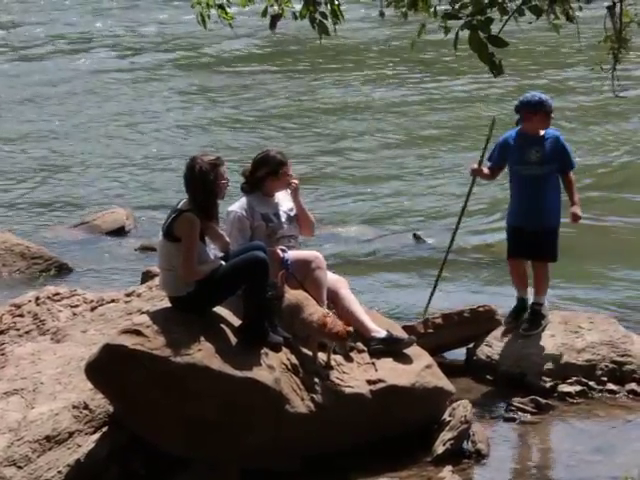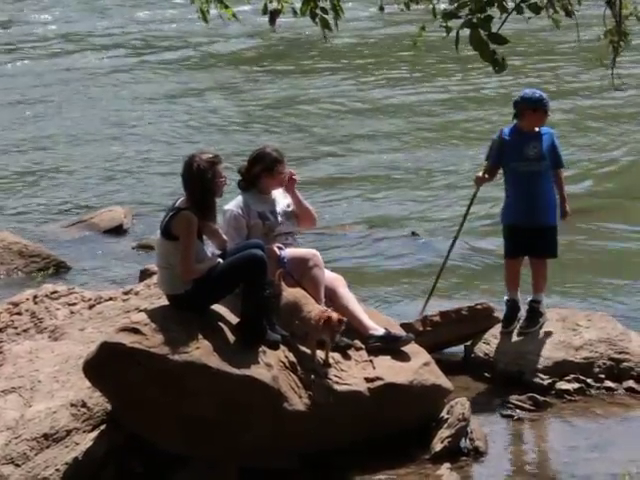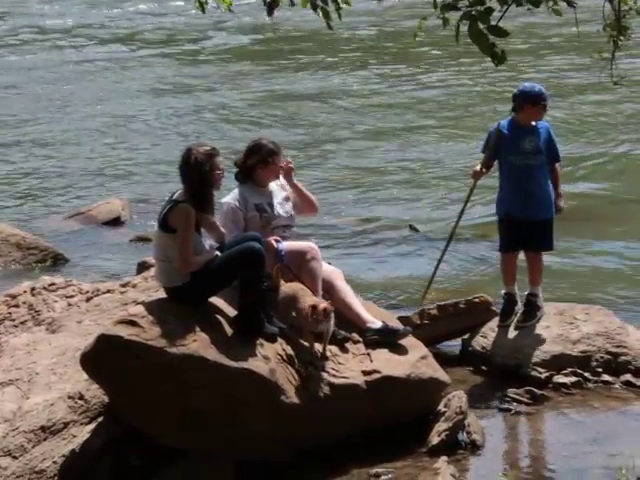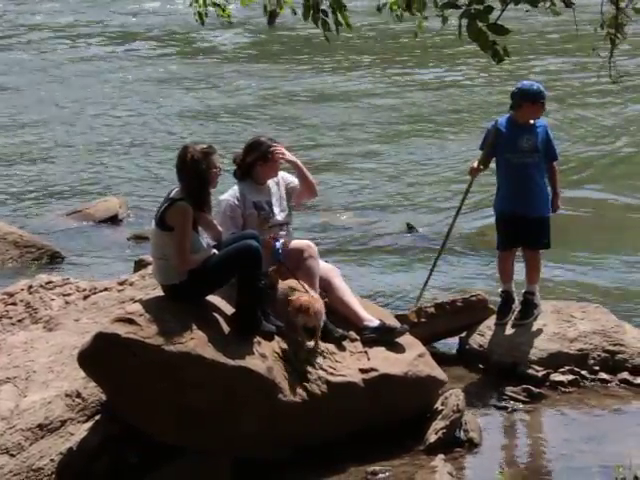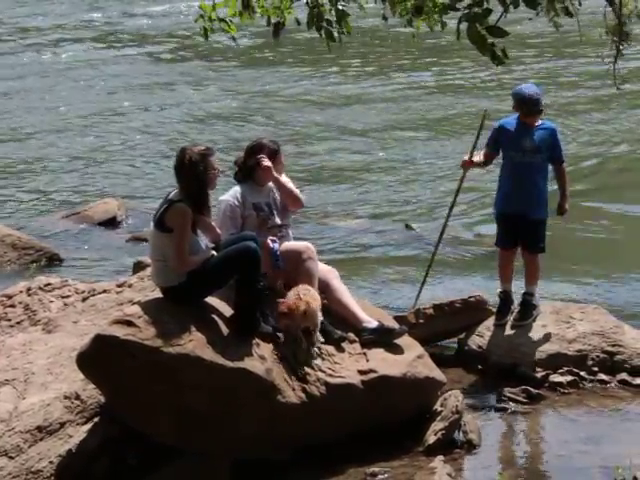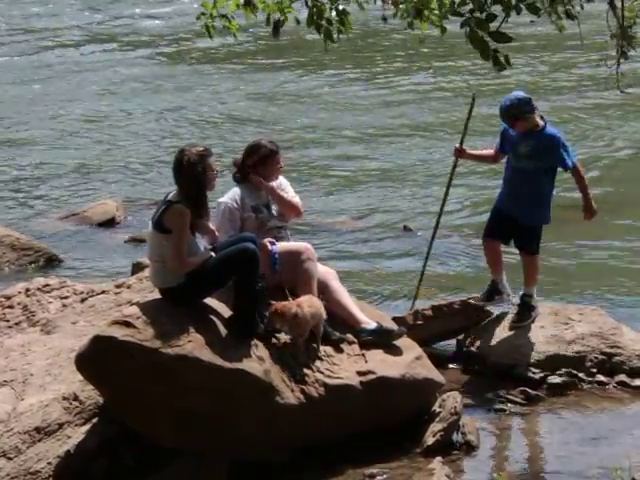
dt=0.4s
person 1, frame 1
left shoulder: (554, 139)
right shoulder: (509, 141)
left elbow: (566, 174)
right elbow: (493, 172)
left wrist: (574, 203)
right wrist: (480, 172)
left hip: (546, 216)
right hip: (518, 216)
left knee: (540, 263)
right knee: (515, 261)
left ankle: (539, 309)
right ankle: (521, 302)
person 1, frame 2
left shoulder: (548, 136)
right shoulder: (505, 138)
left elbow: (556, 171)
right elbow: (492, 170)
left wrist: (563, 200)
right wrist: (482, 177)
left hip: (544, 213)
right hip: (515, 214)
left knee: (539, 260)
right knee: (512, 261)
left ankle: (536, 306)
right ankle: (512, 305)
person 1, frame 3
left shoulder: (544, 130)
right shoulder: (501, 131)
left elbow: (553, 164)
right elbow: (488, 162)
left wrist: (558, 193)
right wrist: (479, 170)
left hip: (540, 207)
right hip: (510, 207)
left knee: (534, 254)
right knee: (508, 254)
left ankle: (534, 300)
right ankle: (510, 298)
person 1, frame 4
left shoulder: (542, 129)
right shoulder: (499, 128)
left elbow: (550, 164)
right elbow: (486, 158)
left wrist: (556, 194)
right wrist: (477, 167)
left hip: (537, 204)
right hip: (507, 205)
left knee: (532, 251)
right knee: (505, 252)
left ankle: (531, 298)
right ankle: (507, 296)
person 1, frame 5
left shoulder: (549, 131)
right shoulder: (504, 127)
left elbow: (559, 167)
right elbow: (487, 156)
left wrist: (564, 197)
right wrist: (473, 162)
left hip: (535, 206)
right hip: (507, 203)
left knee: (531, 253)
right knee: (505, 251)
left ankle: (530, 299)
right ankle: (505, 297)
person 1, frame 6
left shoulder: (551, 138)
right shoulder: (509, 131)
left elbow: (576, 169)
right elbow: (496, 155)
left wrist: (587, 201)
right wrist: (468, 155)
left hip: (533, 208)
right hip: (506, 202)
left knee: (528, 254)
right knee: (489, 241)
left ankle: (529, 300)
right ankle: (499, 286)
person 2, frame 1
left shoulder: (284, 197)
right shoulder: (241, 210)
left elbow: (309, 231)
left wrist: (297, 199)
right wrist: (267, 253)
left hip: (298, 267)
left knee: (338, 283)
right knee: (314, 259)
left ankle: (374, 334)
person 2, frame 2
left shoulder: (282, 194)
right shoulder: (238, 208)
left elbow: (311, 222)
left wrist: (293, 193)
right wrist: (264, 251)
left hip: (295, 264)
left knee: (336, 281)
right knee: (312, 257)
left ankle: (373, 332)
person 2, frame 3
left shoulder: (281, 185)
right shoulder: (235, 201)
left elbow: (313, 209)
left wrist: (291, 181)
left hip: (293, 258)
left knee: (333, 274)
right knee: (309, 250)
left ankle: (371, 325)
person 2, frame 4
left shoulder: (280, 181)
right shoulder: (233, 198)
left elbow: (311, 193)
left wrist: (294, 161)
right wrist: (260, 243)
left hip: (290, 255)
left knee: (330, 272)
right knee: (307, 248)
left ankle: (368, 323)
person 2, frame 5
left shoulder: (278, 181)
right shoulder: (233, 199)
left elbow: (298, 204)
left wrist: (273, 176)
left hip: (290, 258)
left knee: (328, 274)
right knee: (305, 249)
left ankle: (366, 324)
person 2, frame 6
left shoulder: (278, 183)
right shoulder: (232, 201)
left elbow: (297, 211)
left wrist: (268, 190)
left hip: (288, 260)
left knee: (328, 276)
right knee: (304, 250)
left ankle: (365, 326)
person 3, frame 1
left shoulder: (192, 207)
right shoulder: (189, 218)
left elbow: (225, 246)
right elbow: (189, 273)
right wrist: (216, 263)
left hip: (193, 284)
right hip: (187, 295)
left knee: (257, 248)
right knee: (257, 262)
left ankle: (266, 322)
right ankle: (253, 330)
person 3, frame 2
left shoulder: (189, 205)
right shoulder: (187, 216)
left elbow: (222, 244)
right elbow: (187, 271)
right wrist: (214, 260)
left hip: (191, 283)
right hip: (185, 293)
left knee: (255, 246)
right knee: (255, 260)
left ankle: (264, 320)
right ankle: (252, 329)
person 3, frame 3
left shoulder: (187, 197)
right shoulder: (185, 209)
left elbow: (220, 237)
right elbow: (185, 264)
right wrist: (212, 254)
left hip: (188, 276)
right hip: (183, 286)
left knee: (253, 239)
right knee: (253, 253)
left ankle: (261, 313)
right ankle: (250, 322)
person 3, frame 4
left shoulder: (184, 195)
right shoulder: (182, 207)
left elbow: (217, 235)
right elbow: (182, 262)
right wrist: (210, 253)
left hip: (186, 273)
right hip: (180, 284)
left knee: (251, 237)
right knee: (250, 251)
left ankle: (259, 311)
right ankle: (248, 320)
person 3, frame 5
left shoulder: (182, 197)
right shoulder: (181, 209)
left elbow: (215, 236)
right elbow: (181, 263)
right wrist: (209, 255)
left hip: (182, 277)
right hip: (178, 286)
left knee: (249, 239)
right knee: (248, 252)
left ankle: (259, 312)
right ankle: (247, 322)
person 3, frame 6
left shoulder: (180, 198)
right shoulder: (179, 210)
left elbow: (212, 236)
right elbow: (179, 265)
right wrist: (207, 256)
left hip: (182, 277)
right hip: (177, 287)
left knee: (248, 240)
right knee: (247, 253)
left ankle: (258, 313)
right ankle: (246, 323)
